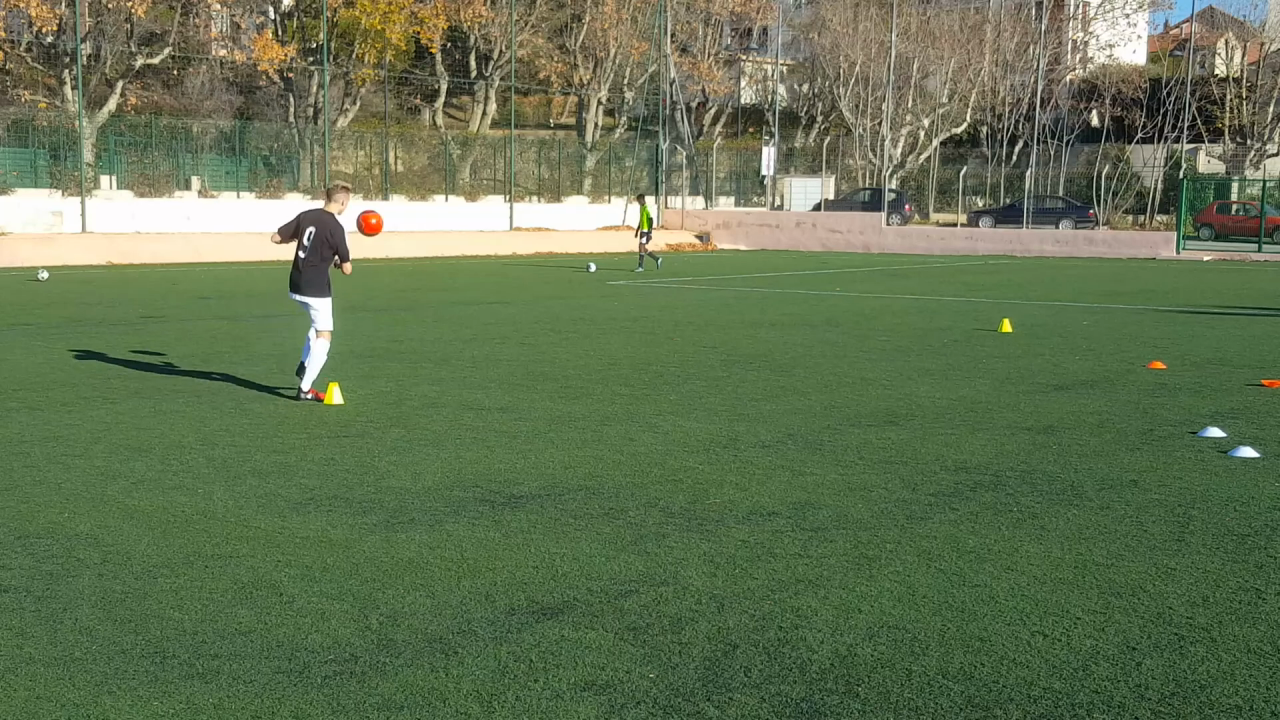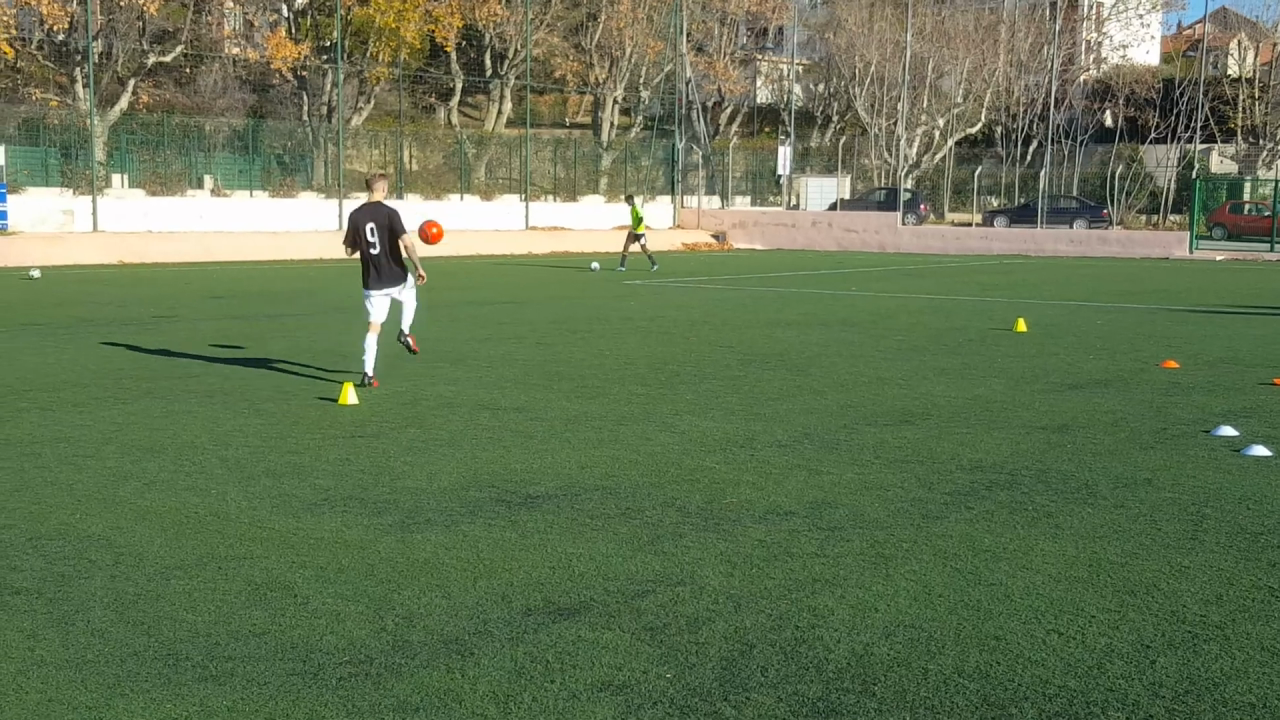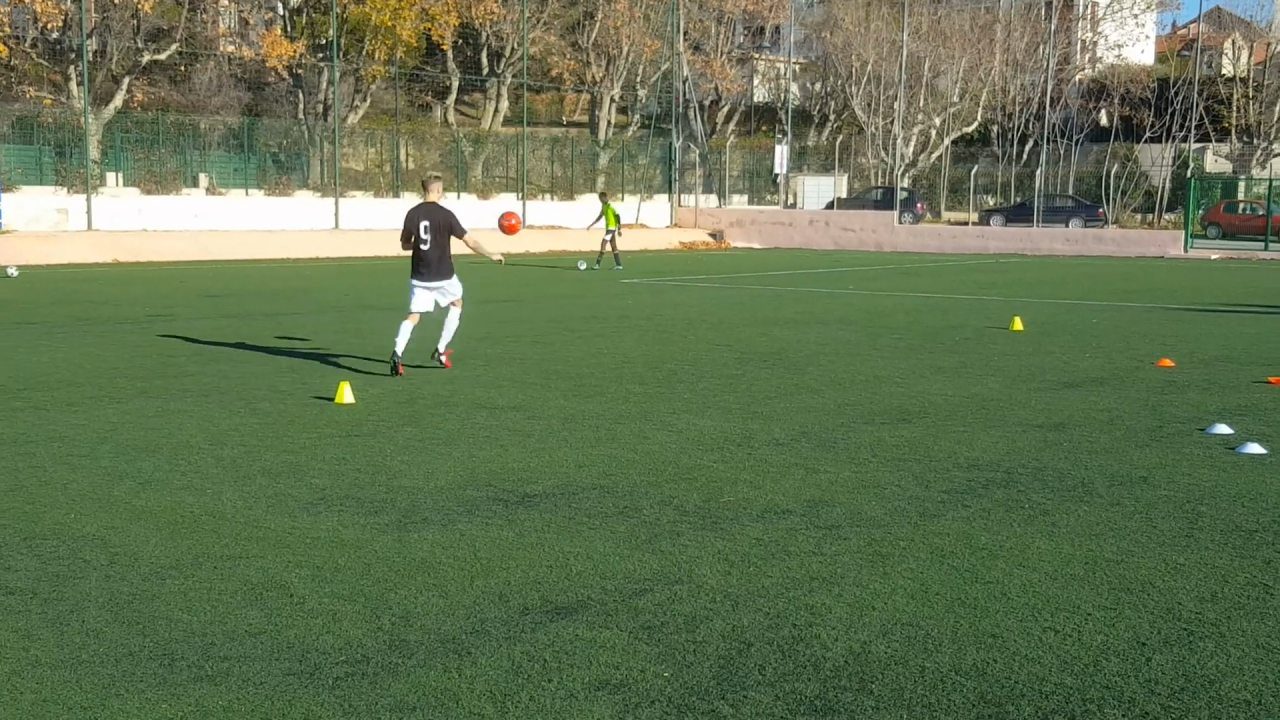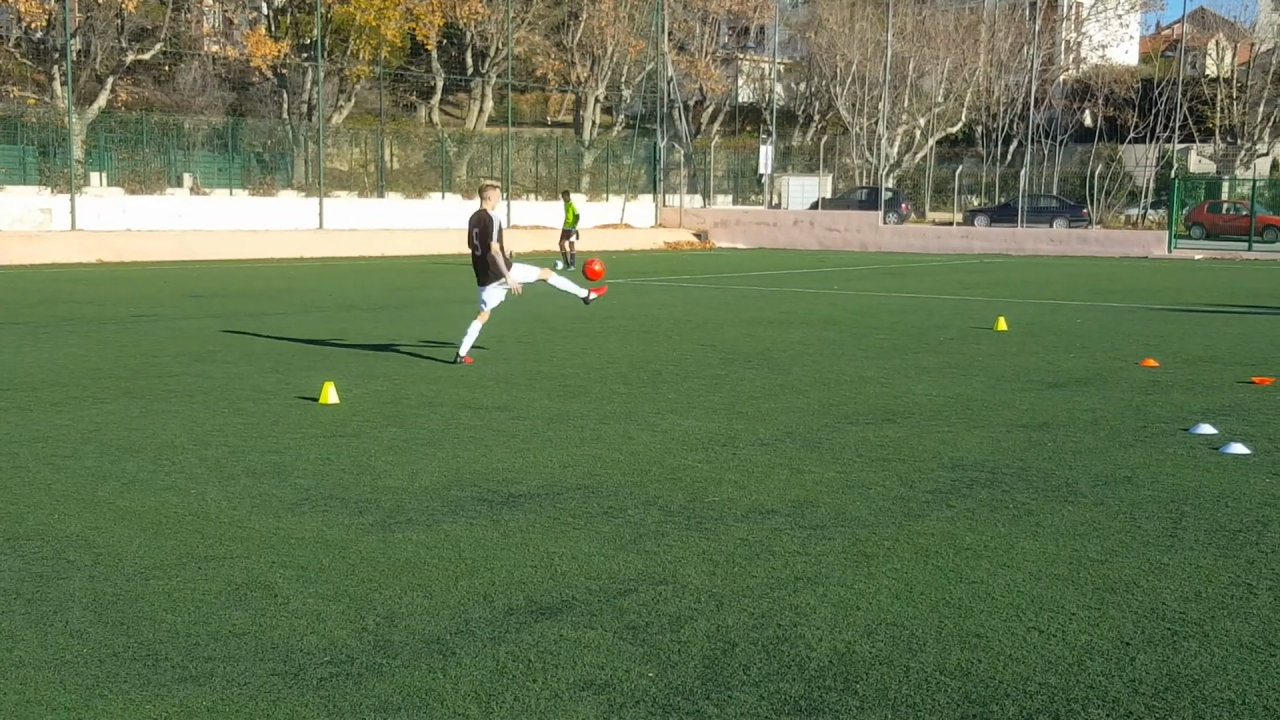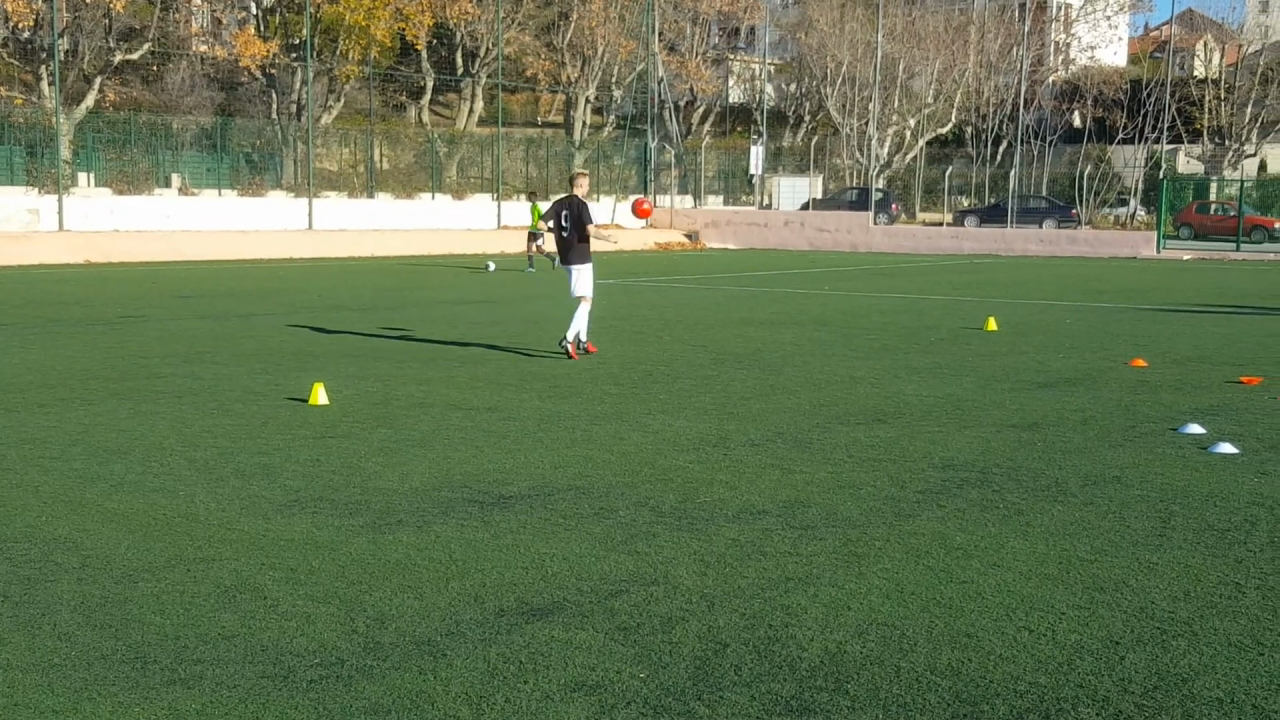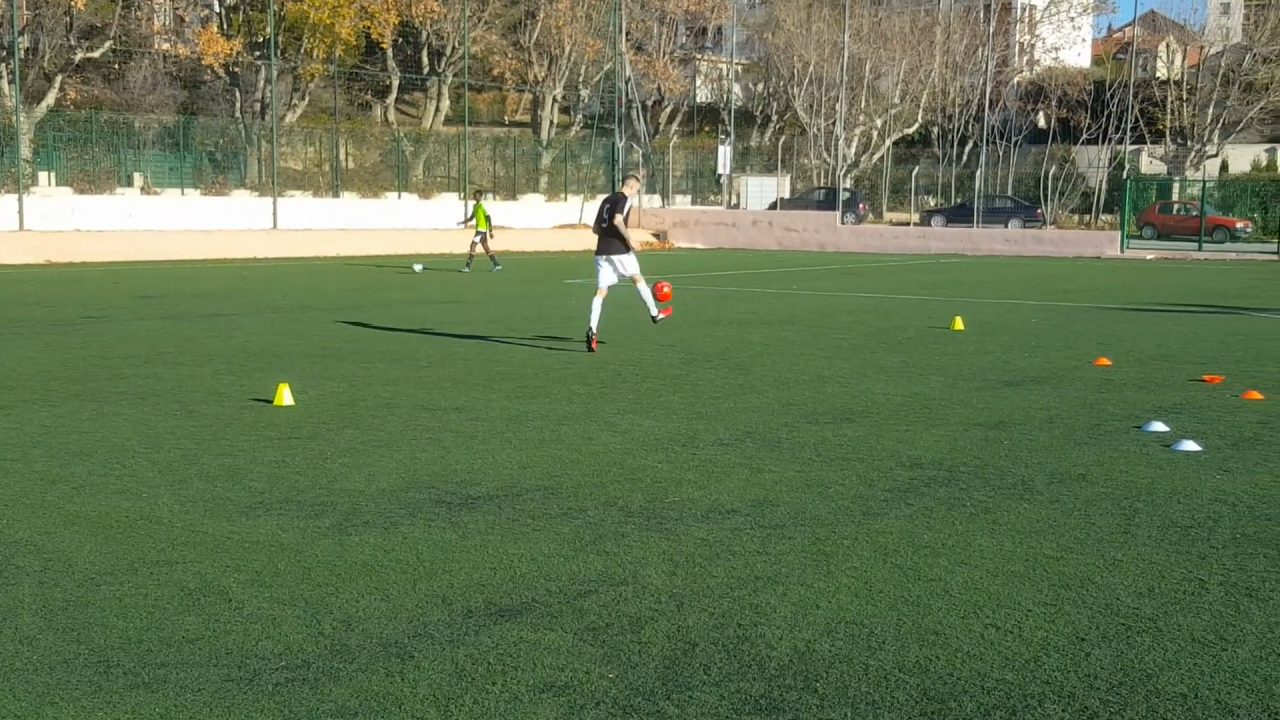
dt=0.4s
person 1, frame 1
left shoulder: (305, 217)
right shoulder: (336, 228)
left elbow: (276, 238)
right elbow: (347, 269)
right wrist: (341, 264)
left hip: (296, 286)
right hip: (317, 289)
left knee: (318, 329)
right knee: (324, 336)
left ankle: (306, 363)
right ankle: (305, 390)
person 1, frame 2
left shoulder: (355, 216)
right shoulder: (391, 214)
left elbow: (349, 251)
right elbow: (407, 244)
right wrist: (420, 269)
left hip: (371, 282)
right hip: (395, 277)
left knee: (373, 327)
right knee: (411, 287)
left ankle: (368, 374)
right ankle: (405, 332)
person 1, frame 3
left shoulder: (412, 214)
right shoulder: (445, 214)
left elbow: (404, 244)
right elbow: (470, 241)
right wrist: (492, 255)
left hip: (419, 277)
right hip: (442, 276)
left knee: (413, 317)
right knee: (457, 303)
left ankle: (397, 355)
right ankle: (441, 350)
person 1, frame 4
left shoulder: (473, 219)
right shoulder: (491, 219)
right elbow: (494, 250)
right wrist: (508, 277)
left hip: (484, 279)
right hip: (500, 274)
left knee: (483, 316)
right knee: (546, 273)
left ankle: (462, 353)
right ankle: (586, 294)
person 1, frame 5
left shoulder: (558, 204)
right shoulder: (581, 205)
left elbow: (541, 226)
right elbow: (591, 231)
right wrist: (609, 238)
left hip: (566, 259)
right hip: (581, 260)
left knee: (584, 298)
right knee: (585, 302)
left ankle: (582, 340)
right ankle: (568, 340)
person 1, frame 6
left shoulder: (606, 200)
right shoulder: (624, 200)
left elbow: (595, 228)
right elbow: (617, 220)
right wrist: (629, 239)
left hip: (602, 251)
right hip: (619, 251)
left knee: (601, 292)
right knee: (638, 278)
left ankle: (592, 329)
right ankle: (654, 313)
